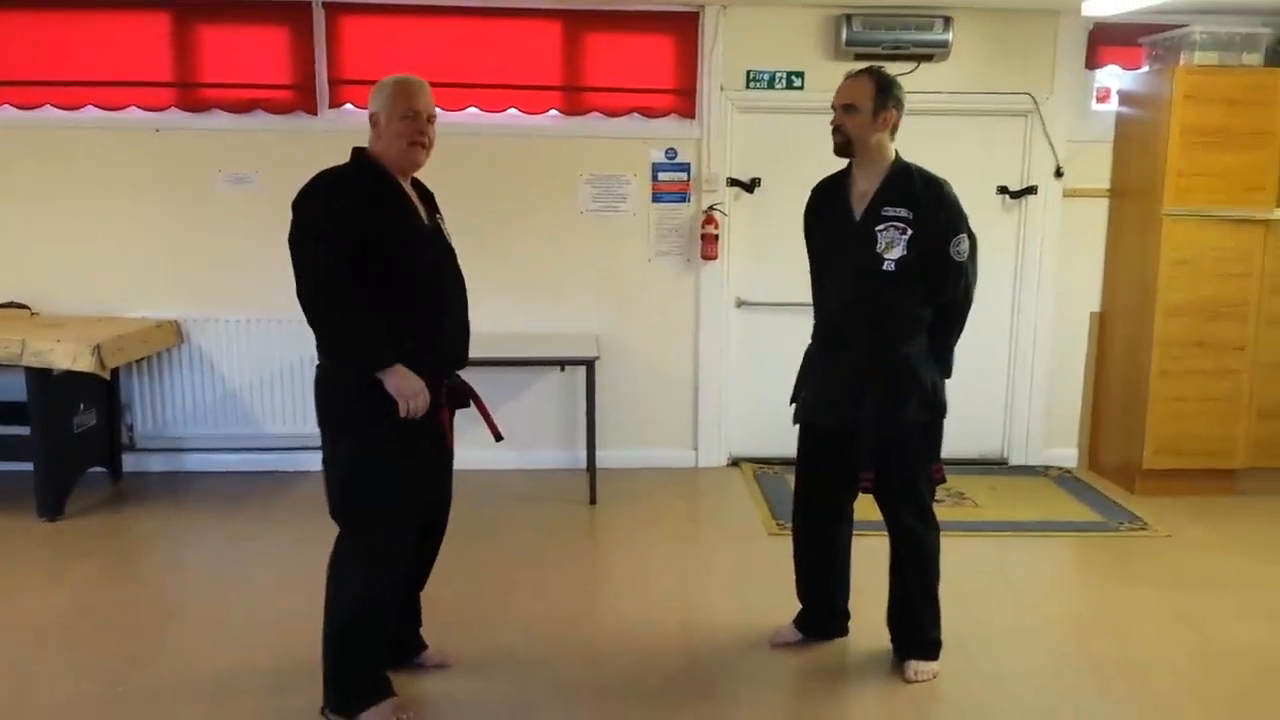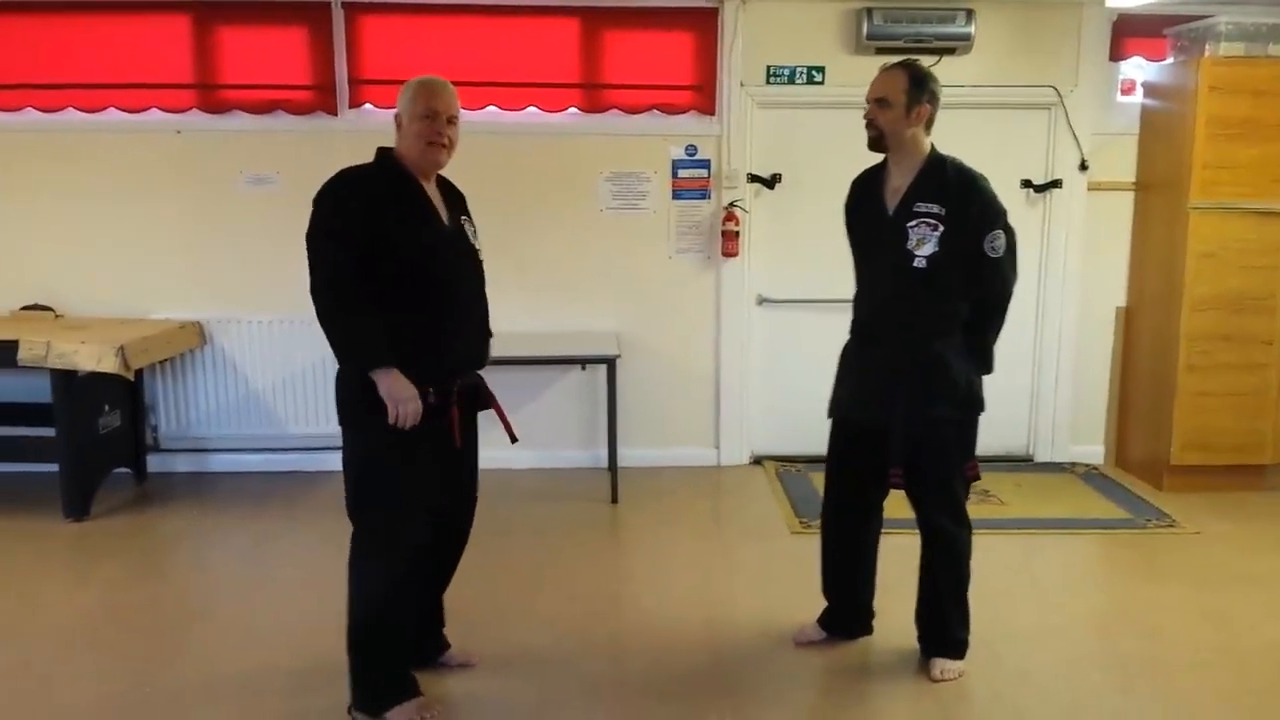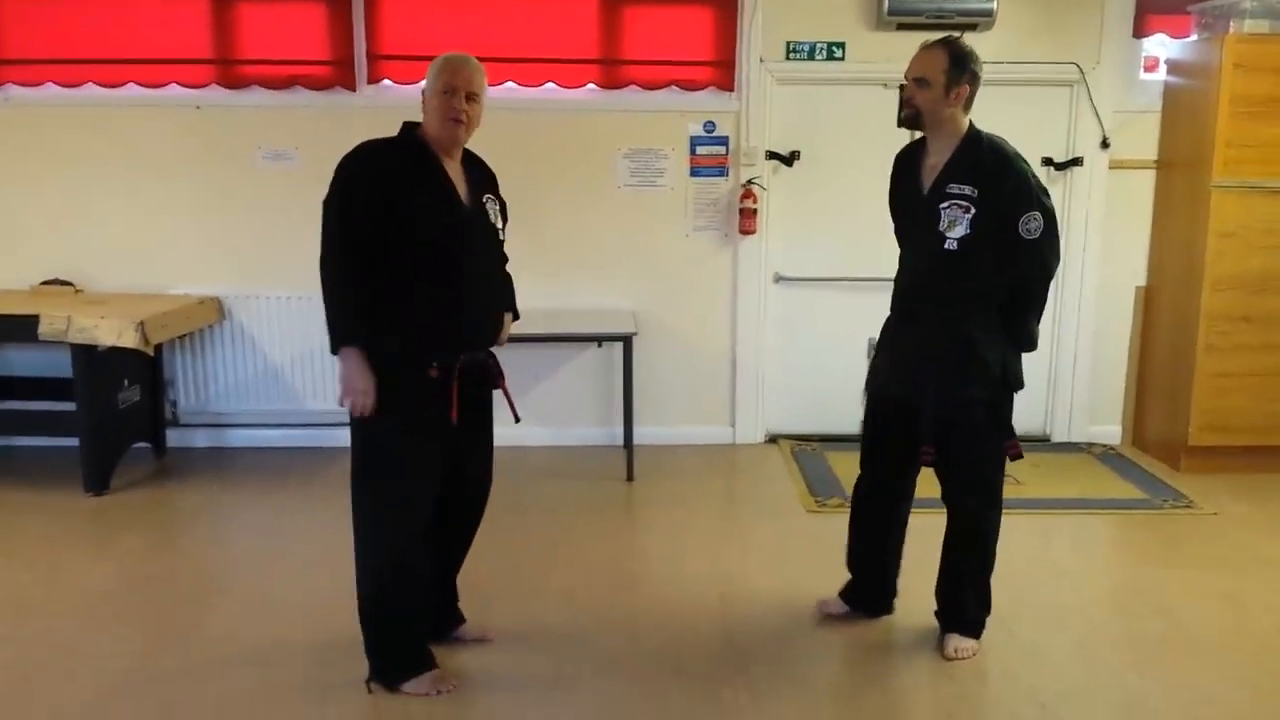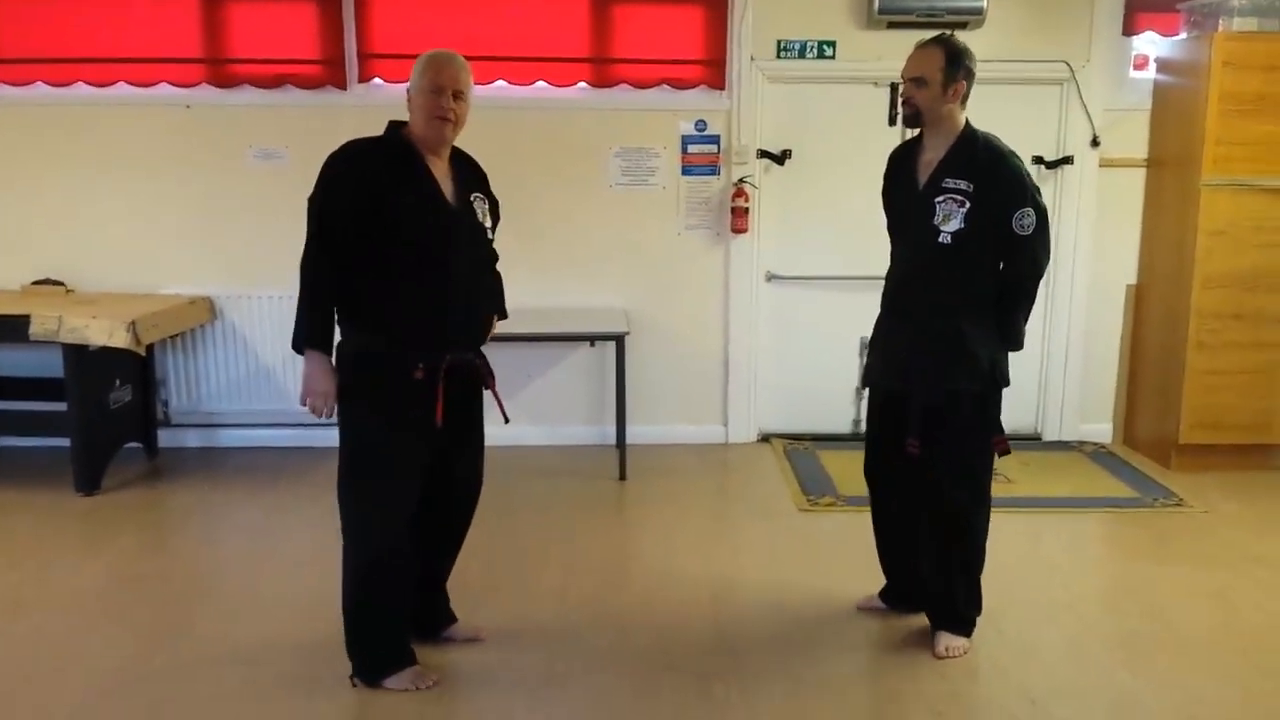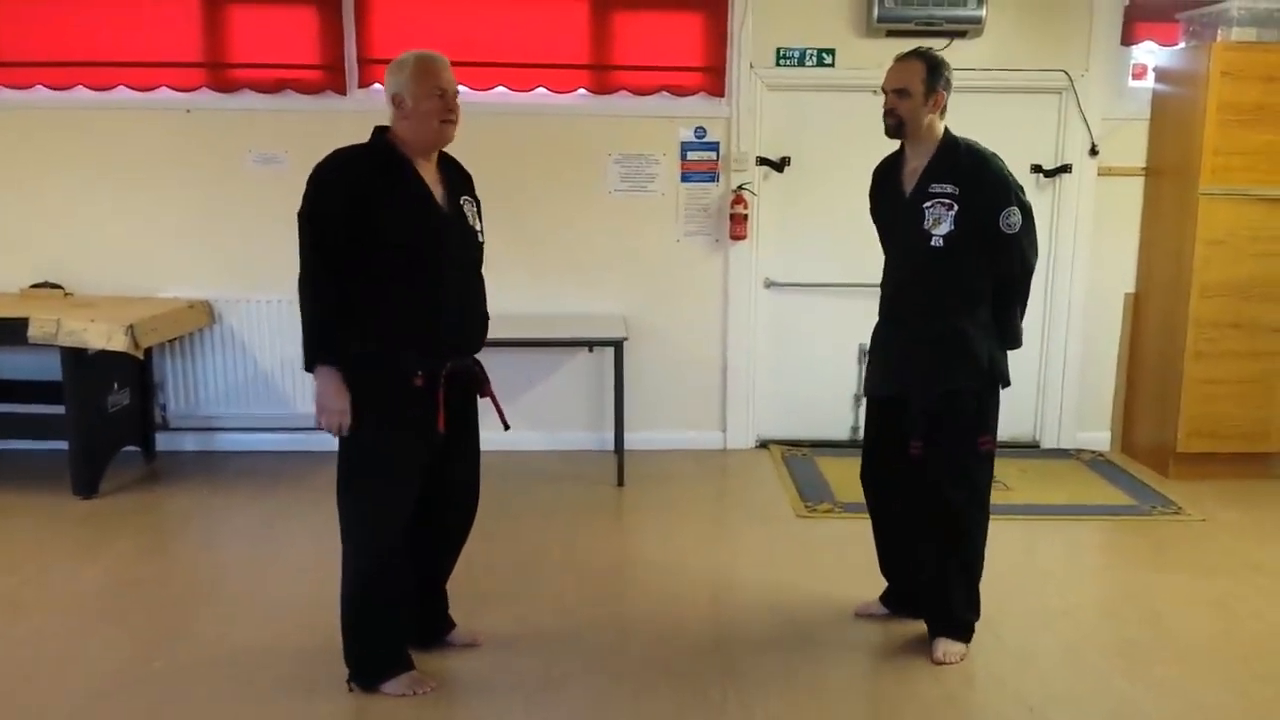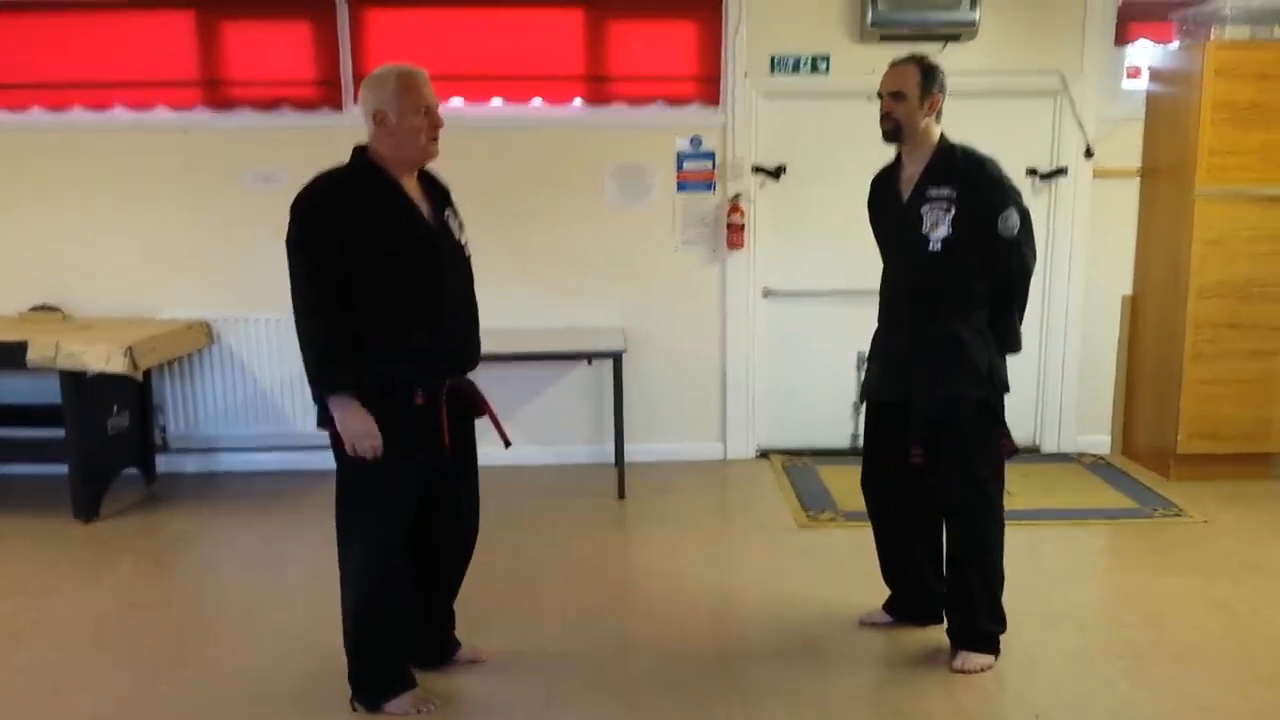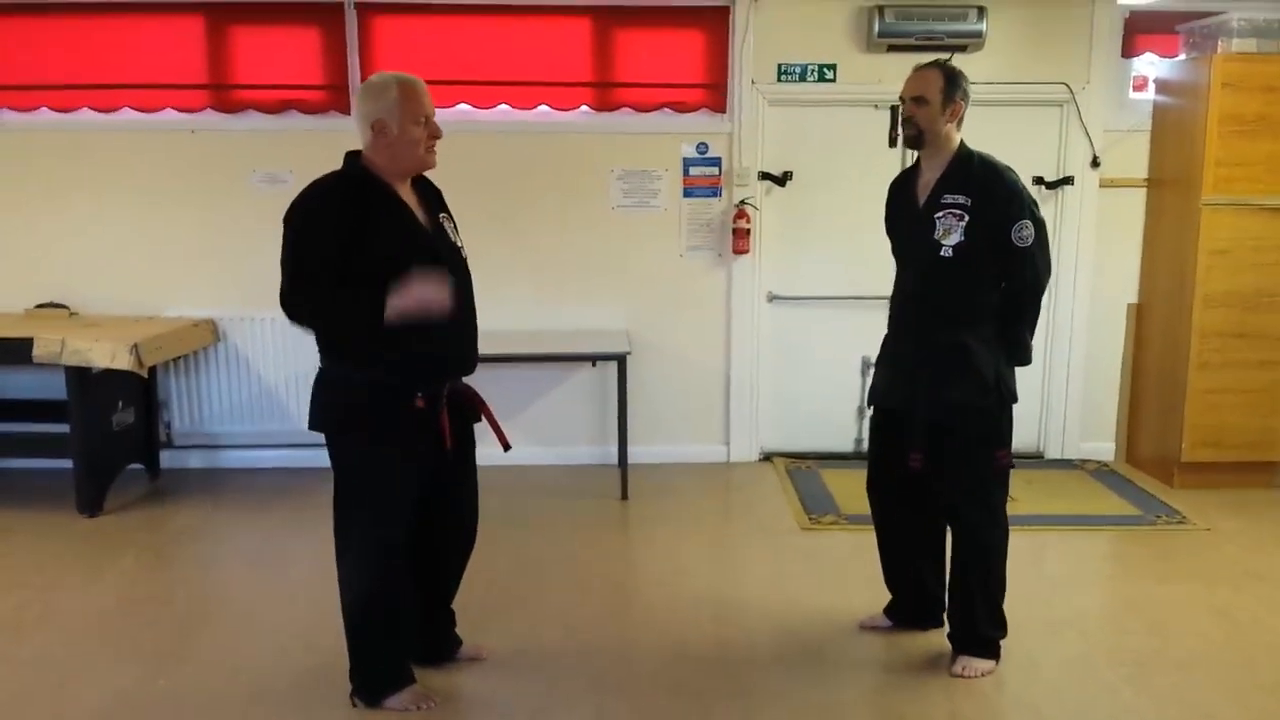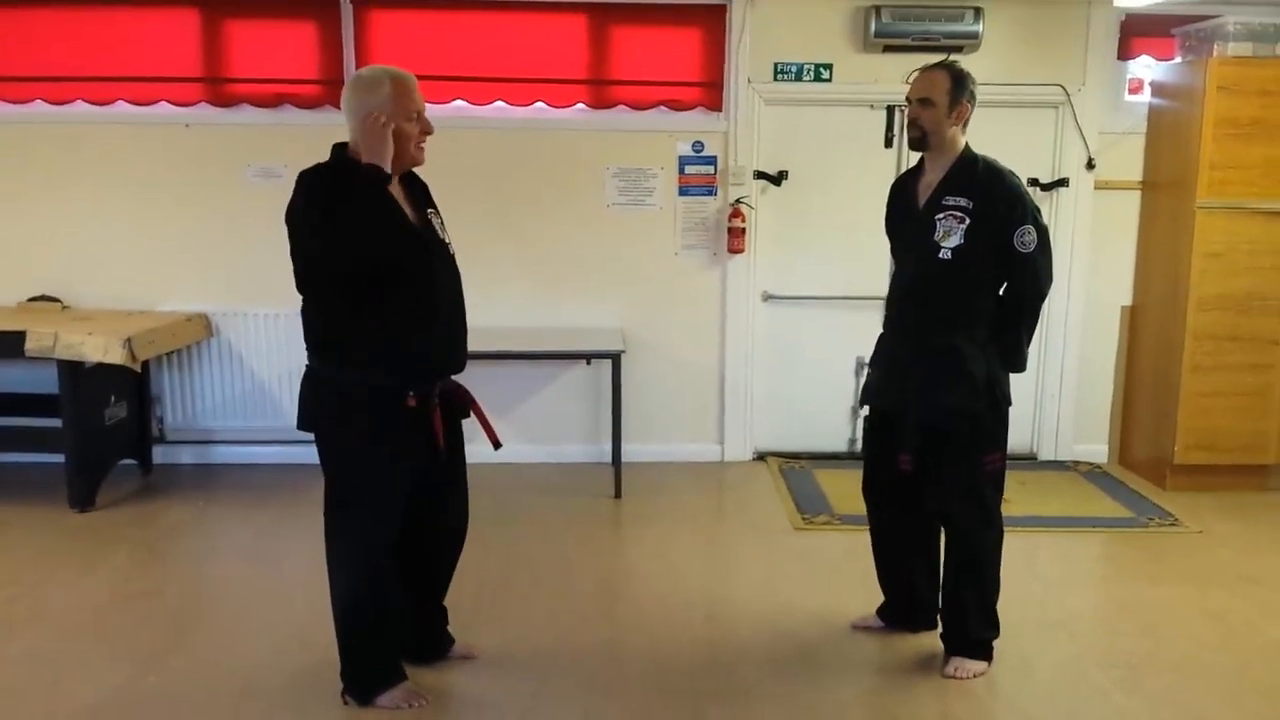
dt=0.3s
person 1, frame 1
left shoulder: (418, 196)
right shoulder: (334, 195)
right elbow: (325, 296)
left wrist: (441, 358)
right wrist: (387, 368)
left hip: (427, 392)
right hip: (369, 396)
left knee: (421, 523)
right knee: (375, 534)
left ankle: (398, 638)
person 1, frame 2
left shoulder: (450, 199)
right shoulder: (353, 193)
right elbow: (335, 295)
left wrist: (477, 342)
right wrist: (381, 372)
left hip: (449, 393)
right hip: (389, 396)
left knee: (446, 522)
right knee: (390, 534)
left ankle: (420, 639)
person 1, frame 3
left shoulder: (480, 177)
right shoulder: (374, 166)
right elbow: (343, 263)
left wrist: (504, 308)
right wrist: (352, 352)
left hip: (466, 370)
right hip: (399, 371)
left knee: (462, 497)
right knee: (395, 510)
left ankle: (436, 612)
right ankle: (397, 657)
person 1, frame 4
left shoulder: (471, 176)
right shoulder: (360, 165)
right elbow: (324, 264)
left wrist: (491, 310)
right wrist: (316, 354)
left hip: (456, 372)
right hip: (384, 372)
left knee: (451, 498)
right knee: (380, 510)
left ankle: (426, 611)
right ankle: (378, 653)
person 1, frame 5
left shoulder: (456, 178)
right shoulder: (347, 175)
right elbow: (321, 280)
left wrist: (471, 334)
right wrist: (326, 370)
left hip: (450, 378)
right hip: (382, 381)
left knee: (449, 506)
right knee: (379, 518)
left ankle: (424, 618)
right ankle: (375, 659)
person 1, frame 6
left shoulder: (433, 192)
right shoulder: (333, 199)
right elbow: (316, 310)
left wrist: (456, 374)
right wrist: (341, 399)
left hip: (445, 398)
right hip: (381, 404)
left knee: (451, 527)
right knee: (380, 539)
left ankle: (431, 639)
person 1, frame 7
left shoulder: (425, 195)
right shoulder: (329, 203)
right elbow: (302, 297)
left wrist: (454, 377)
right wrist: (389, 303)
left hip: (440, 400)
right hip: (373, 406)
left knee: (450, 525)
right knee: (376, 539)
left ankle: (432, 636)
right ankle: (379, 675)
person 1, frame 8
left shoulder: (411, 189)
right shoulder: (324, 190)
right elbow: (345, 263)
left wrist: (437, 355)
right wrist: (374, 172)
left hip: (426, 397)
right hip: (361, 404)
left knee: (439, 522)
right knee: (367, 536)
left ankle: (423, 634)
right ankle: (369, 674)
person 2, frame 1
left shoulder: (930, 198)
right shoulder: (824, 197)
left elbow: (955, 293)
left wrist: (918, 362)
right wrist: (838, 352)
left hip: (904, 387)
right hip: (830, 377)
left knee: (909, 517)
right knee: (817, 506)
left ankle: (917, 640)
right ankle: (822, 615)
person 2, frame 2
left shoulder: (966, 191)
right shoulder: (863, 190)
left elbow: (995, 286)
left wrist: (960, 358)
right wrist: (878, 346)
left hip: (940, 383)
right hip: (867, 372)
left knee: (941, 515)
right knee: (847, 503)
left ankle: (944, 639)
right ankle: (845, 615)
person 2, frame 3
left shoulder: (1003, 169)
right shoulder: (907, 163)
left elbow: (1038, 261)
left wrist: (1006, 342)
right wrist: (919, 324)
left hip: (975, 361)
right hip: (905, 347)
left knee: (971, 493)
right knee: (881, 475)
left ankle: (962, 618)
right ankle: (867, 591)
person 2, frame 4
left shoulder: (996, 167)
right shoulder: (900, 161)
left elbow: (1028, 260)
left wrist: (995, 337)
right wrist: (907, 318)
left hip: (963, 356)
right hip: (897, 343)
left knee: (957, 490)
right knee: (887, 473)
left ankle: (953, 614)
right ankle: (908, 587)
person 2, frame 5
left shoulder: (980, 170)
right shoulder: (885, 176)
left elbow: (1018, 260)
left wrist: (991, 337)
right wrist: (901, 326)
left hip: (962, 359)
right hip: (897, 351)
left knee: (958, 490)
right knee: (887, 478)
left ankle: (953, 620)
right ankle: (909, 592)
person 2, frame 6
left shoulder: (977, 175)
right shoulder: (883, 184)
left elbow: (1016, 263)
left wrist: (990, 341)
right wrist: (903, 333)
left hip: (962, 366)
right hip: (897, 358)
left knee: (968, 498)
right knee: (890, 487)
left ankle: (977, 632)
right ankle: (914, 600)
person 2, frame 7
left shoulder: (994, 184)
right shoulder: (902, 187)
left elbow: (1030, 274)
left wrist: (1000, 351)
right wrist: (909, 342)
left hip: (971, 375)
right hip: (905, 365)
left knee: (973, 507)
right knee: (894, 492)
left ankle: (978, 637)
right ankle: (915, 605)
person 2, frame 8
left shoulder: (996, 188)
right shoulder: (903, 188)
left elbow: (1031, 280)
left wrist: (997, 359)
right wrist: (904, 344)
left hip: (966, 379)
right hip: (899, 368)
left knee: (967, 510)
right knee: (890, 495)
left ankle: (971, 638)
right ankle: (908, 606)
